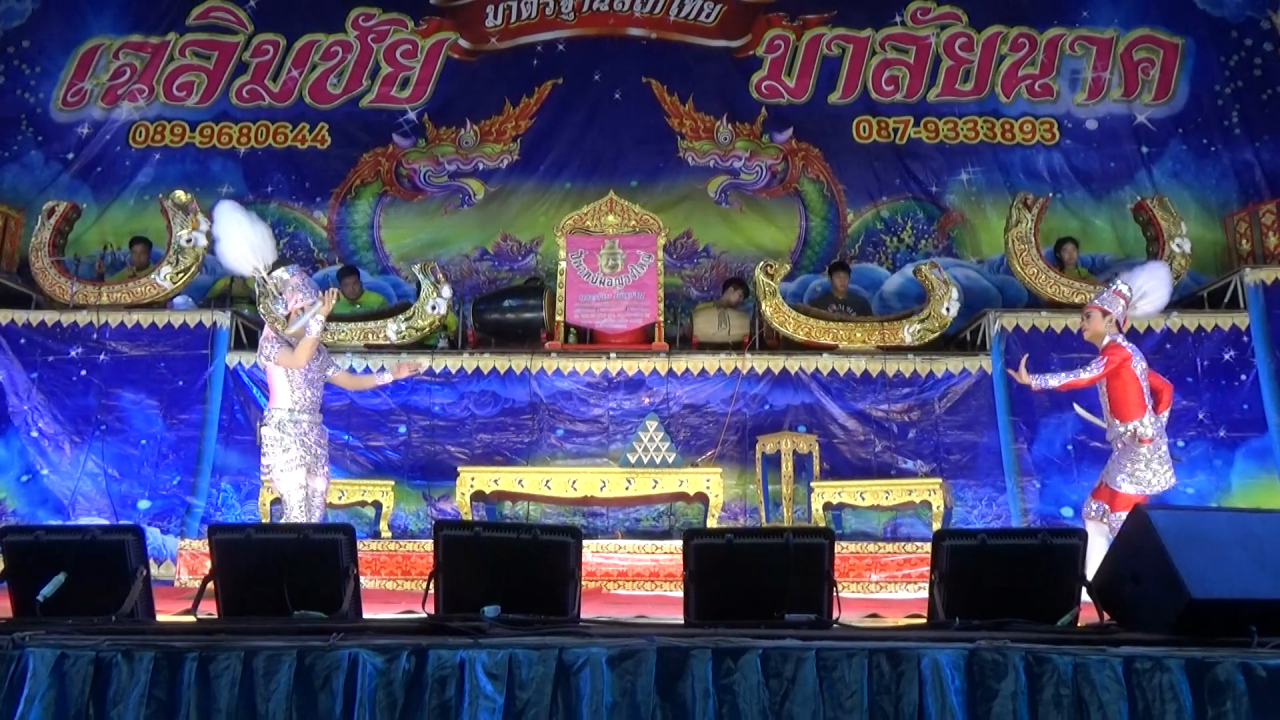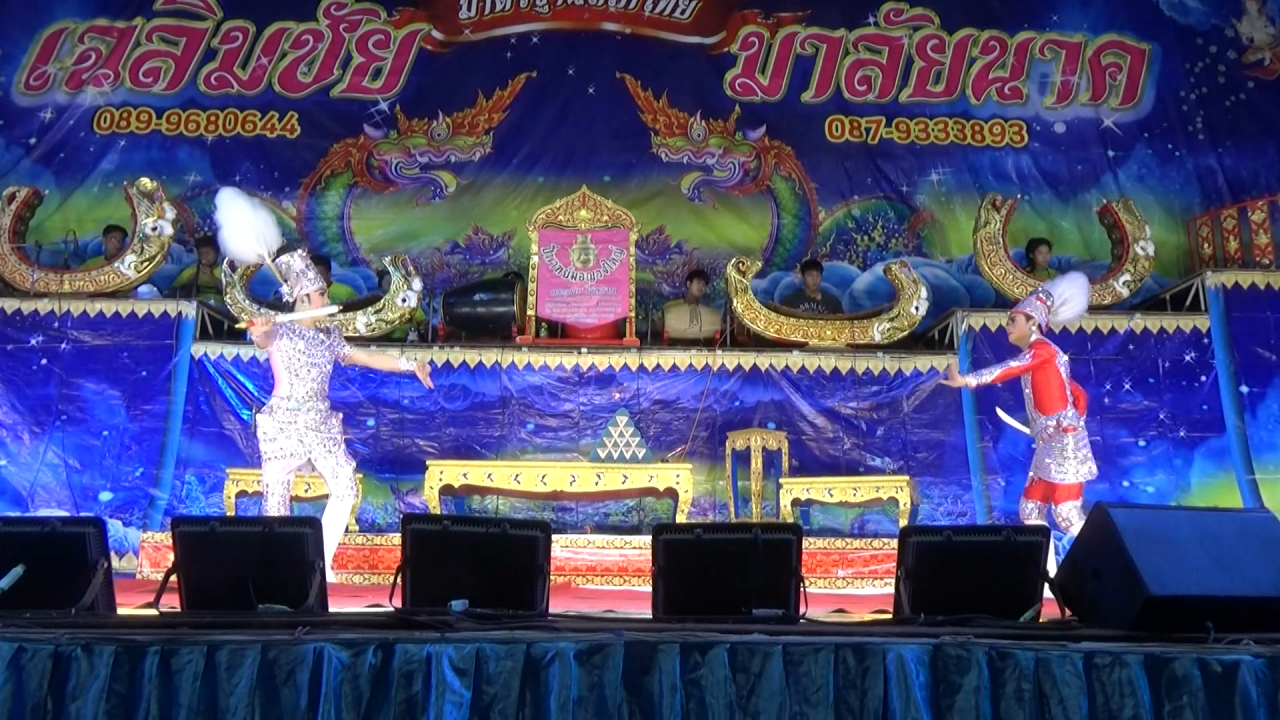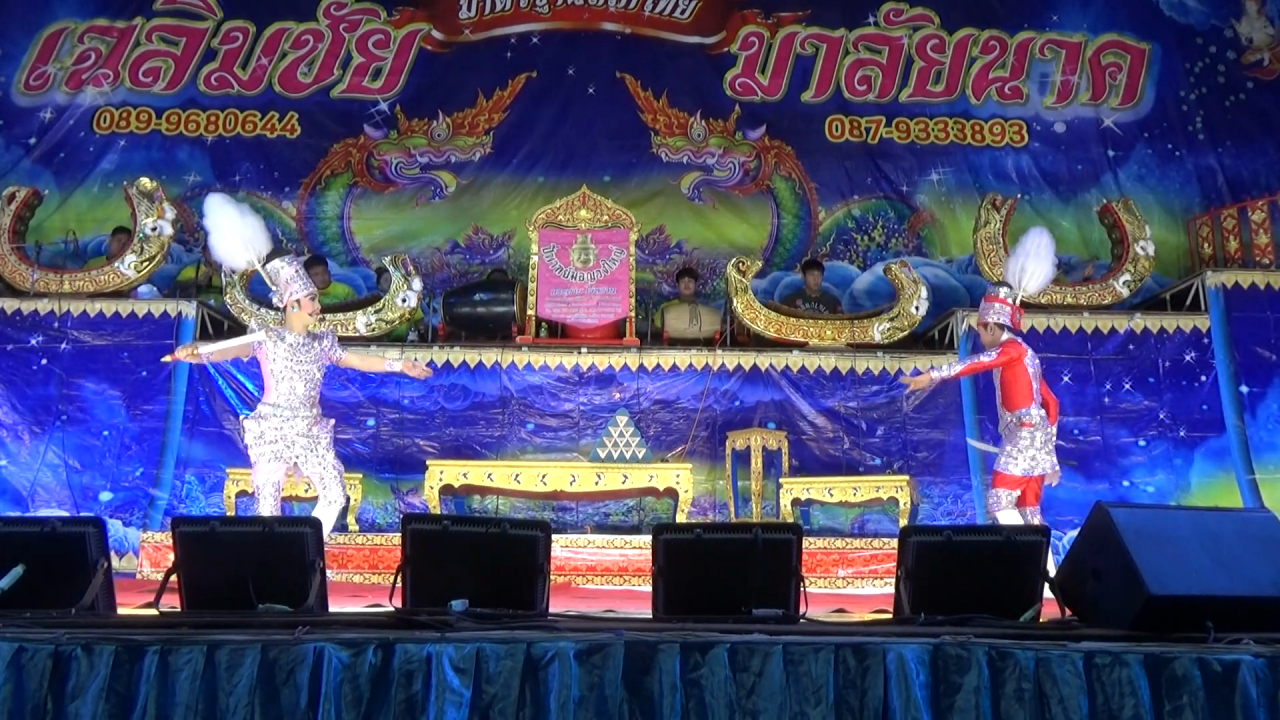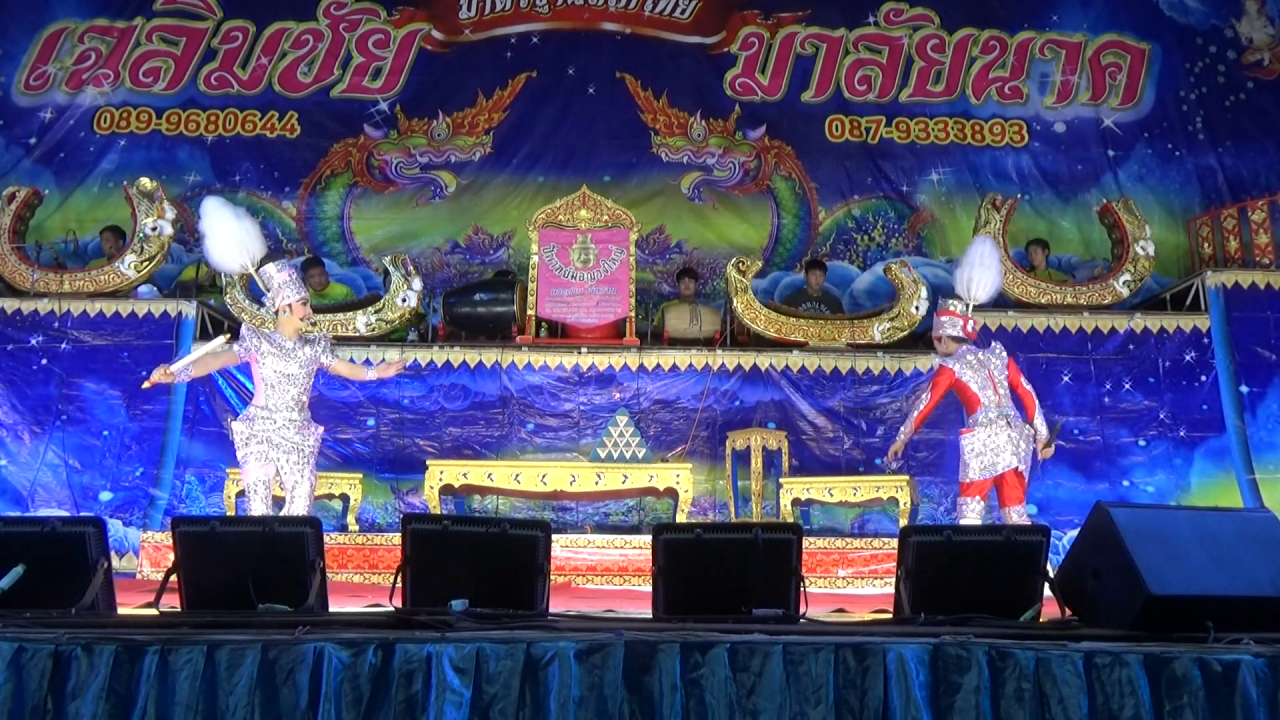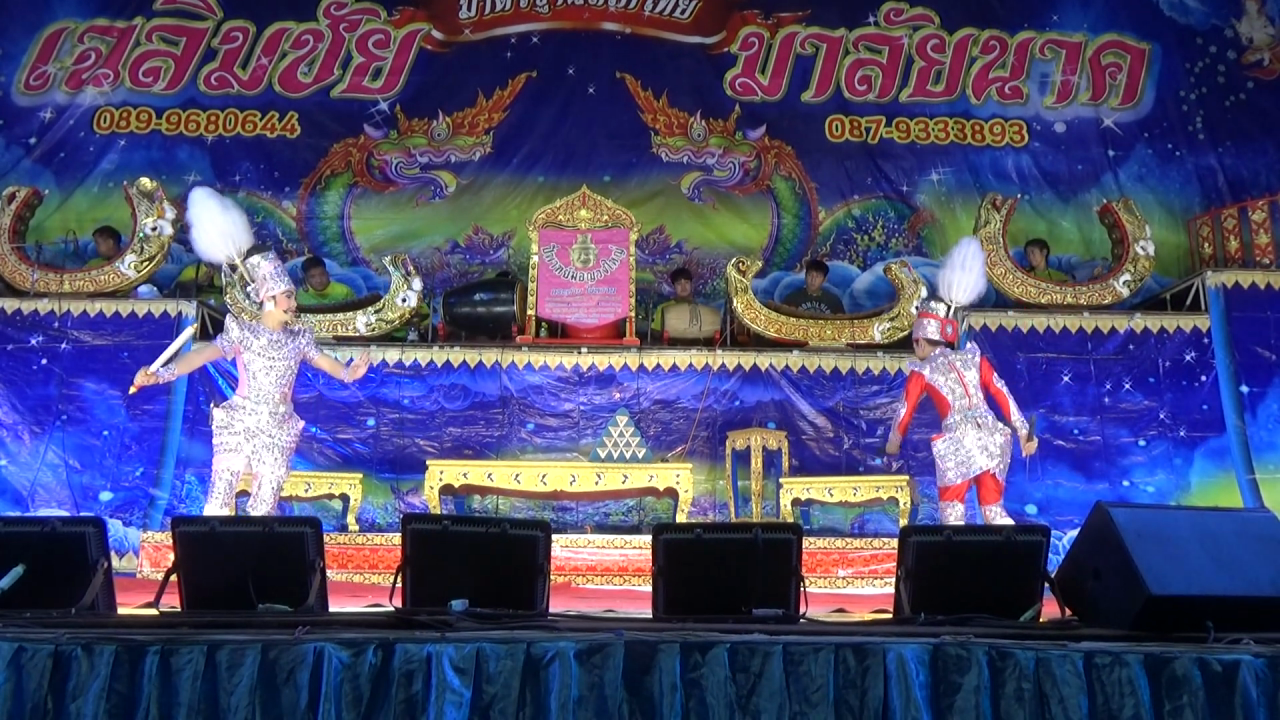
dt=0.7s
person 1, frame 1
left shoulder: (1118, 350)
right shoulder: (1121, 354)
left elbow: (1083, 376)
right elbow: (1165, 388)
left wrist: (1032, 380)
right wrist: (1156, 426)
left hip: (1140, 448)
right hip: (1128, 448)
left knee: (1122, 521)
right knee: (1095, 511)
right ankle: (1093, 581)
person 1, frame 2
left shoulder: (1043, 349)
right shoulder: (1039, 358)
left elbow: (1009, 369)
right elbow: (1080, 395)
left wrist: (968, 380)
right wrist: (1073, 430)
left hip: (1063, 443)
right hip: (1050, 445)
left knee: (1067, 514)
right knee: (1031, 509)
right ankle: (1048, 575)
person 1, frame 3
left shoulder: (1013, 347)
right shoulder: (1021, 354)
left elbow: (975, 363)
right elbow: (1051, 403)
left wrist: (931, 376)
right wrist: (1047, 441)
left hip: (1025, 437)
right hip: (1031, 439)
left knee: (1000, 502)
right knee: (1029, 512)
right ankle: (1046, 575)
person 1, frame 4
left shoulder: (950, 367)
right shoulder: (999, 355)
left elbow: (924, 407)
right elbow: (1028, 394)
left wrist: (900, 440)
right wrist: (1042, 435)
left hip: (984, 440)
right hip: (1015, 439)
left knee: (969, 511)
right knee: (1016, 511)
person 1, frame 5
left shoulder: (921, 371)
right shoulder: (974, 357)
left elbow: (904, 414)
right elbow: (1001, 393)
left wrist: (892, 444)
right wrist: (1023, 431)
left hip: (957, 444)
right hip: (990, 439)
left knee: (952, 516)
right knee: (994, 510)
person 2, frame 1
left shoulder: (318, 352)
right shoulder: (272, 341)
left elbow: (349, 381)
right elbow: (297, 361)
left wrist: (391, 375)
right wrist: (319, 317)
left hip: (312, 434)
right hip: (283, 433)
left knee: (314, 509)
right knee: (297, 509)
person 2, frame 2
left shoulder: (331, 337)
right shoulder: (282, 329)
left elbow: (369, 358)
right elbow: (264, 339)
left wrist: (411, 365)
right wrist: (259, 331)
left hip: (322, 424)
right hip: (285, 424)
left knee: (345, 488)
right knee: (276, 498)
left ankle: (322, 561)
person 2, frame 3
left shoulder: (322, 342)
right shoulder: (267, 338)
left elbow: (358, 360)
right elbow: (233, 348)
left wrist: (399, 365)
right wrist: (199, 356)
left hip: (311, 433)
right hip: (272, 431)
left knee: (335, 495)
right knee: (268, 509)
person 2, frame 4
left shoulder: (314, 347)
right shoulder: (257, 342)
left elbow: (345, 368)
right elbow: (217, 360)
left wrist: (375, 372)
right wrist: (176, 374)
left hip: (298, 437)
right hip: (259, 432)
left knee: (299, 507)
right knee: (259, 509)
person 2, frame 5
left shoulder: (299, 338)
right shoulder: (242, 332)
left elbow: (325, 362)
right elbow: (202, 356)
left wrist: (348, 373)
right wrist: (159, 375)
left hip: (278, 430)
right hip: (239, 423)
left knee: (265, 500)
right knee: (221, 492)
